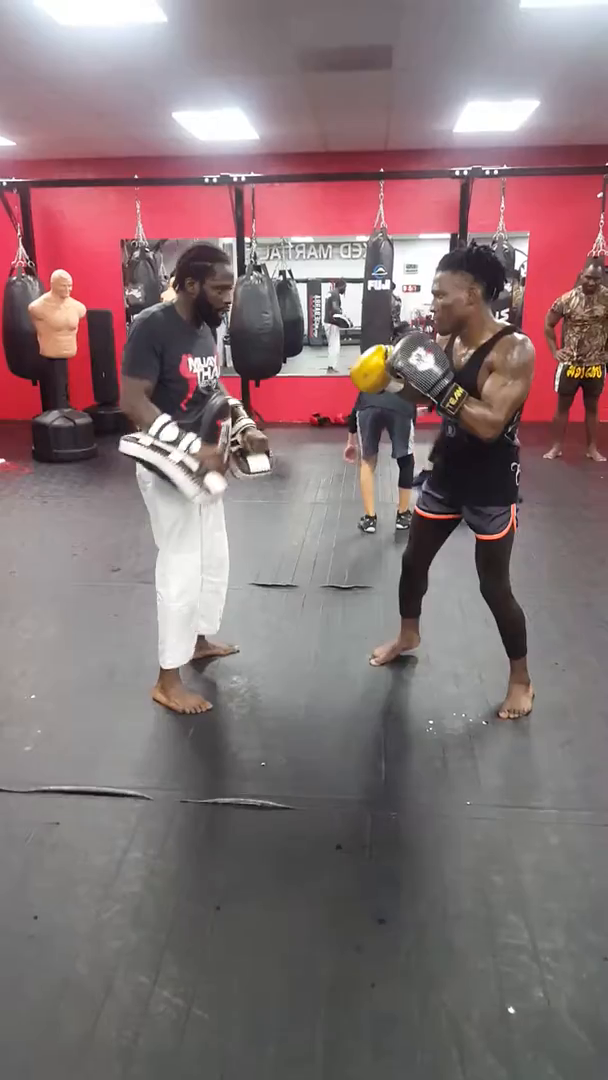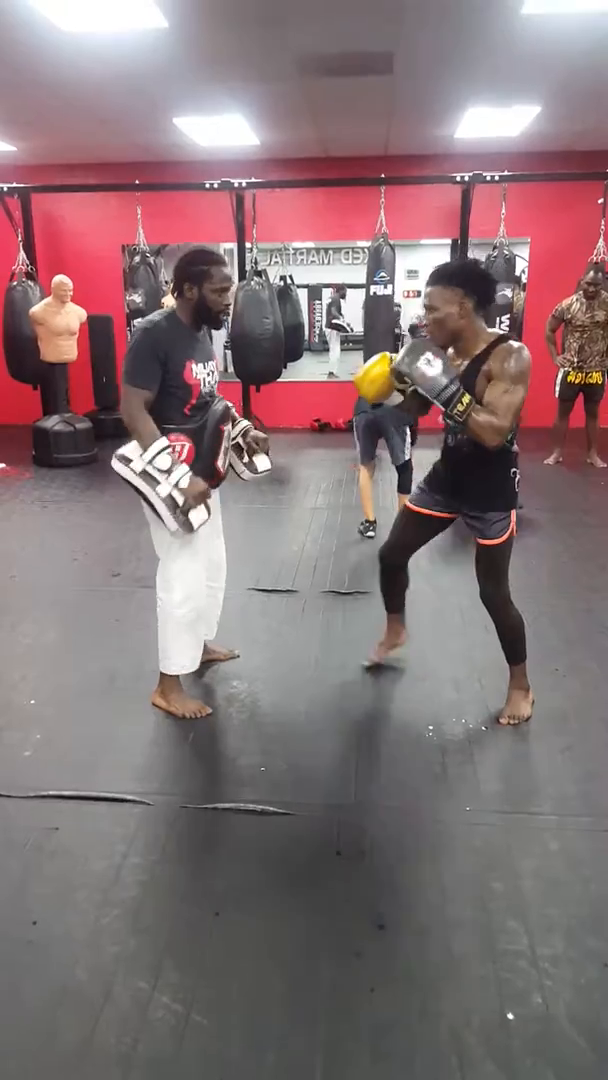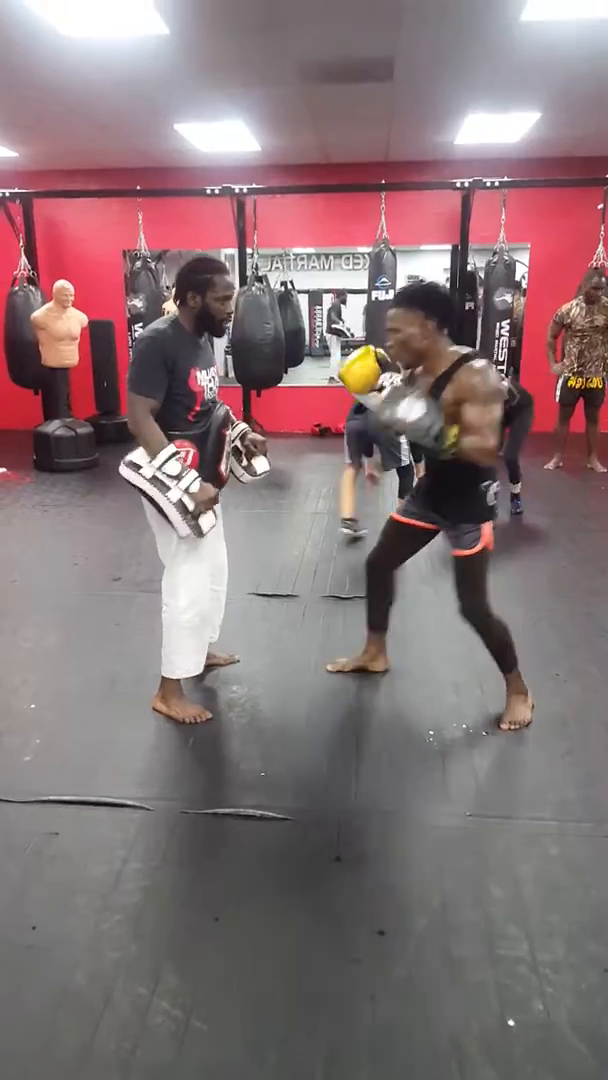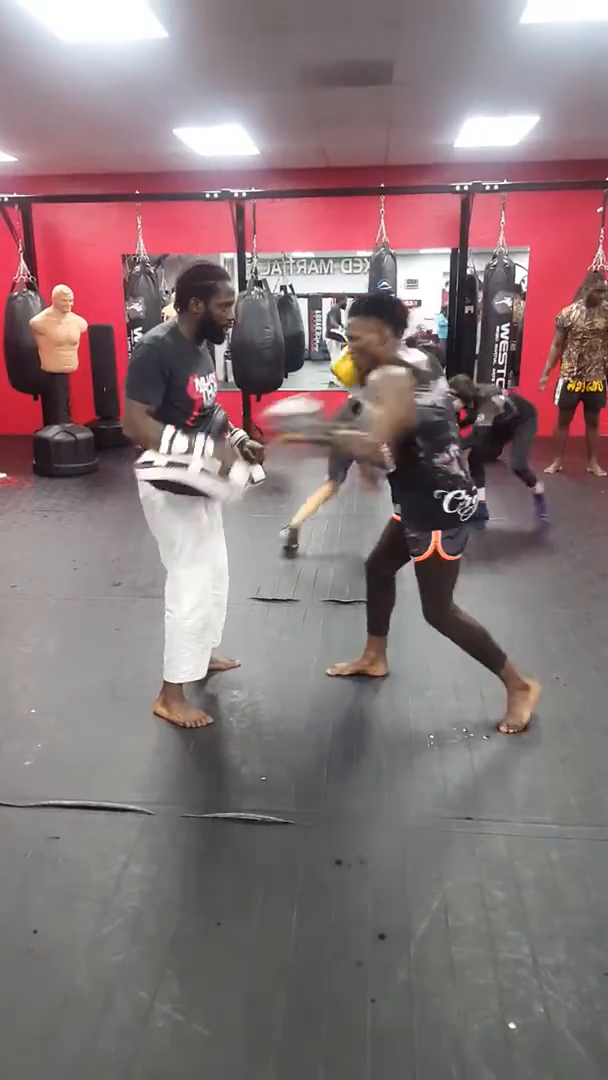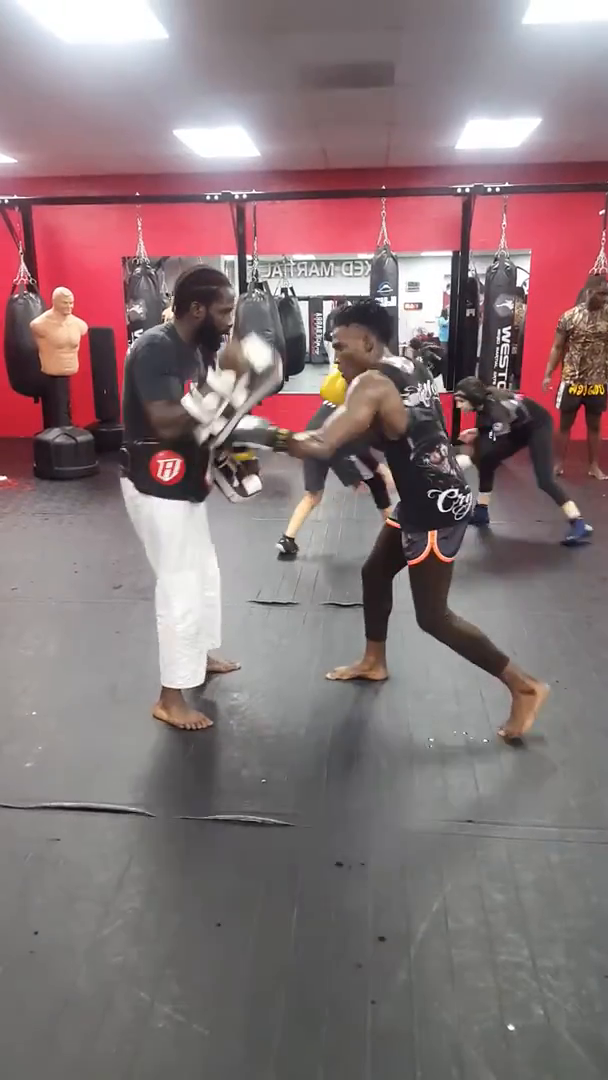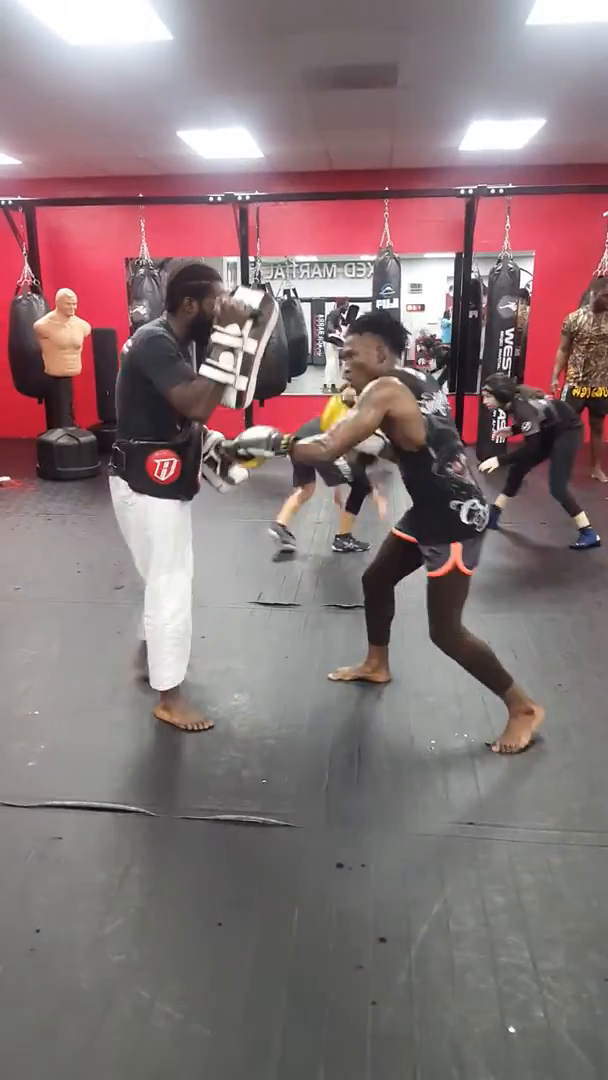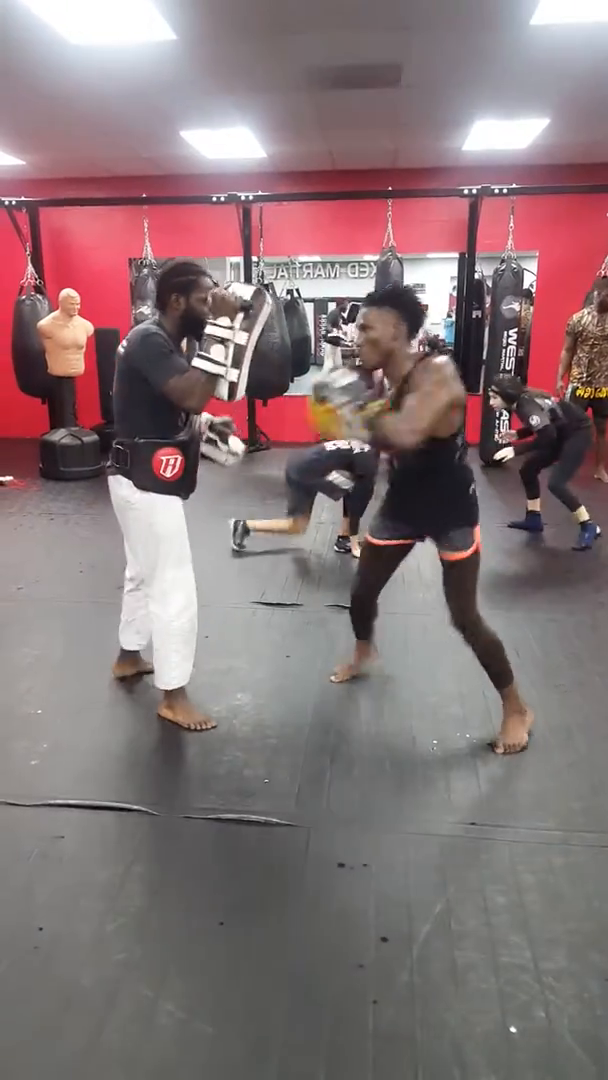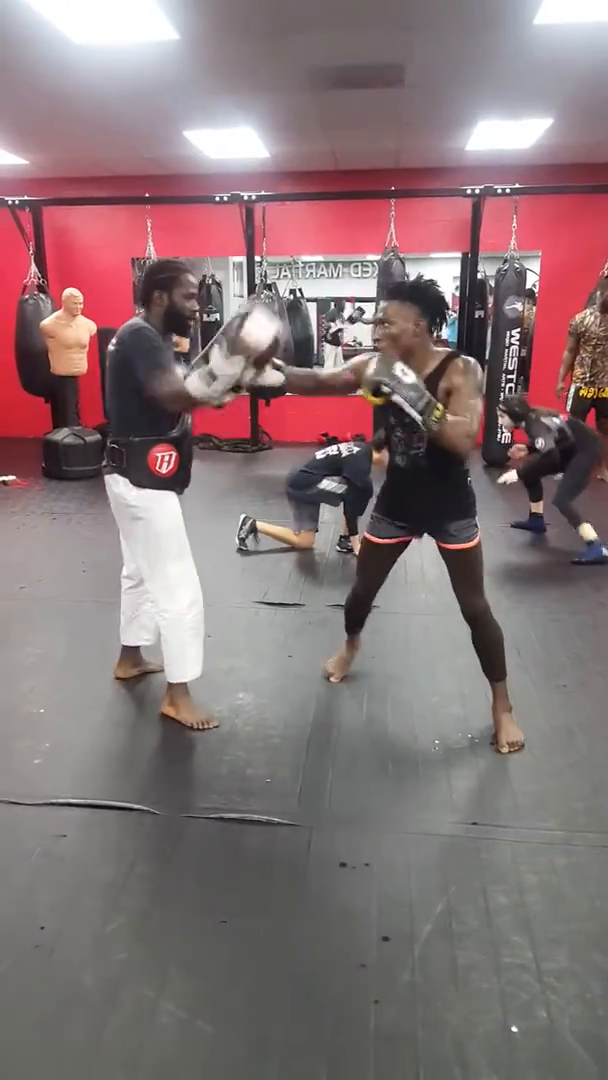
dt=0.2s
person 1, frame 1
left shoulder: (206, 326)
right shoulder: (152, 327)
right elbow: (134, 402)
left wrist: (244, 429)
right wrist: (190, 450)
left hip: (204, 463)
left knee: (214, 556)
right knee: (181, 567)
left ankle: (198, 639)
right ankle: (169, 679)
person 1, frame 2
left shoulder: (202, 331)
right shoulder: (154, 334)
right elbow: (133, 411)
left wrist: (243, 431)
left hip: (199, 469)
left knee: (211, 563)
right knee: (183, 573)
left ankle: (198, 644)
right ankle: (169, 685)
person 1, frame 3
left shoulder: (201, 337)
right shoulder: (158, 342)
right elbow: (140, 420)
left wrist: (240, 434)
left hip: (200, 475)
left knee: (212, 568)
right knee: (189, 577)
left ankle: (199, 648)
right ankle: (170, 690)
person 1, frame 4
left shoulder: (200, 344)
right shoulder: (157, 349)
right elbow: (135, 423)
left wrist: (238, 440)
right wrist: (202, 456)
left hip: (198, 482)
right hip: (171, 485)
left knee: (214, 572)
right knee: (192, 583)
left ankle: (202, 653)
right ankle: (171, 694)
person 1, frame 5
left shoulder: (194, 347)
right shoulder: (156, 349)
right elbow: (169, 425)
left hip: (184, 484)
right hip: (157, 490)
left knee: (205, 574)
right knee: (183, 588)
left ankle: (200, 654)
right ankle: (170, 697)
person 1, frame 6
left shoulder: (174, 342)
right shoulder: (154, 344)
right elbow: (198, 405)
left wrist: (213, 445)
right wrist: (230, 338)
left hip: (164, 482)
right hip: (147, 486)
left knee: (172, 576)
right knee: (170, 587)
left ankle: (151, 649)
right ankle: (169, 698)
person 1, frame 7
left shoulder: (162, 340)
right shoulder: (149, 342)
right elbow: (193, 396)
left wrist: (207, 426)
right wrist: (222, 328)
left hip: (148, 479)
right hip: (146, 483)
left knee: (144, 574)
right knee: (174, 588)
left ankle: (130, 656)
right ankle: (173, 697)
person 1, frame 8
left shoulder: (149, 337)
right shoulder: (138, 337)
left elbow: (171, 396)
right elbow: (175, 396)
left wrist: (225, 369)
right wrist: (230, 356)
left hip: (135, 476)
right hip: (144, 480)
left knee: (140, 570)
right knee: (177, 583)
left ankle: (130, 657)
right ankle: (178, 694)
person 2, frame 1
left shoulder: (514, 349)
right shoulder: (450, 340)
left elbow: (489, 424)
right elbow: (425, 399)
right wrist: (407, 370)
left hip: (491, 487)
right hip: (446, 475)
left knee: (494, 588)
right knee: (413, 560)
left ankle: (520, 679)
right ankle: (408, 635)
person 2, frame 2
left shoulder: (509, 357)
right shoulder: (445, 351)
left elbow: (495, 432)
right elbow: (419, 408)
left hip: (490, 491)
right hip: (445, 477)
left knee: (493, 593)
right knee: (392, 553)
left ankle: (520, 684)
right ankle: (394, 631)
person 2, frame 3
left shoulder: (475, 375)
right shoulder: (422, 368)
left elbow: (486, 451)
left hip: (469, 502)
right hip: (430, 491)
left knee: (474, 606)
right knee: (378, 563)
left ankle: (518, 689)
right ankle: (374, 653)
person 2, frame 4
left shoulder: (387, 378)
right shoulder: (410, 369)
left elbow: (370, 447)
left hip: (440, 505)
right hip: (425, 497)
left knee: (439, 612)
right knee: (378, 566)
left ankle: (519, 686)
right ankle: (374, 657)
person 2, frame 5
left shoulder: (370, 383)
right shoulder: (412, 369)
left elbow: (322, 447)
left wrist: (268, 436)
right wrist: (351, 413)
left hip: (434, 506)
right hip: (432, 497)
left knee: (433, 616)
right knee: (375, 572)
left ankle: (524, 688)
right ankle: (373, 661)
person 2, frame 6
left shoulder: (385, 390)
right shoulder: (414, 382)
left elbow: (326, 450)
left wrist: (272, 441)
left hip: (453, 519)
right hip: (433, 510)
left knee: (445, 631)
right knee: (376, 579)
left ankle: (523, 708)
right ankle: (376, 664)
person 2, frame 7
left shoulder: (437, 371)
right shoulder: (389, 375)
left elbow: (408, 435)
right elbow: (391, 439)
left hip: (451, 510)
right hip: (401, 502)
left knee: (465, 617)
right knee: (363, 590)
left ankle: (515, 708)
right ankle: (362, 653)
person 2, frame 8
left shoulder: (461, 370)
right shoulder: (376, 365)
left elbow: (466, 441)
right elbow: (319, 382)
left wrist: (417, 399)
right wrist: (275, 372)
left hip: (450, 507)
right hip: (396, 502)
left knee: (475, 608)
right knee: (363, 591)
left ankle: (502, 705)
right ankle: (350, 647)
